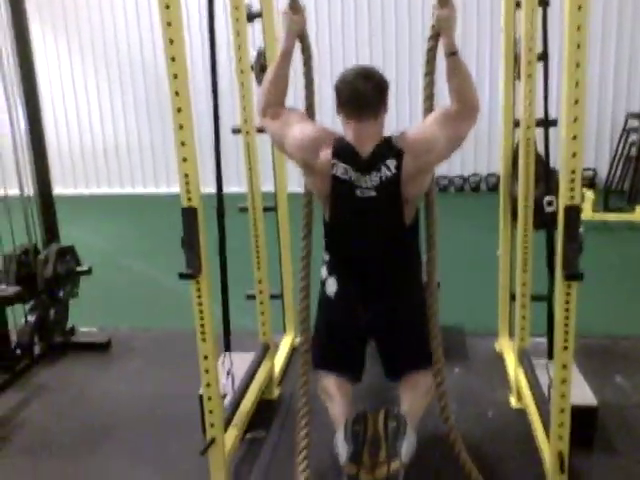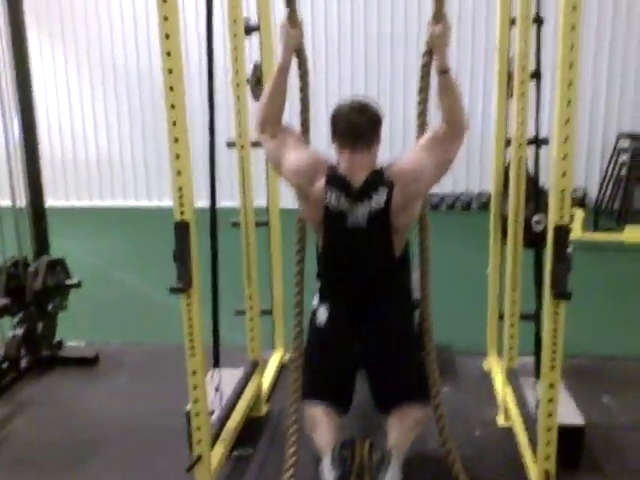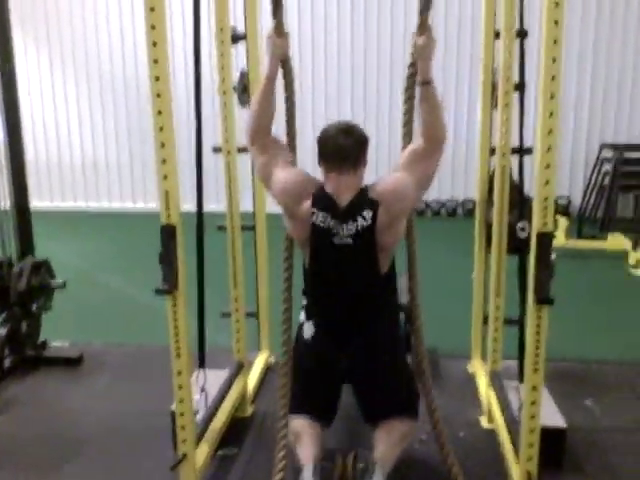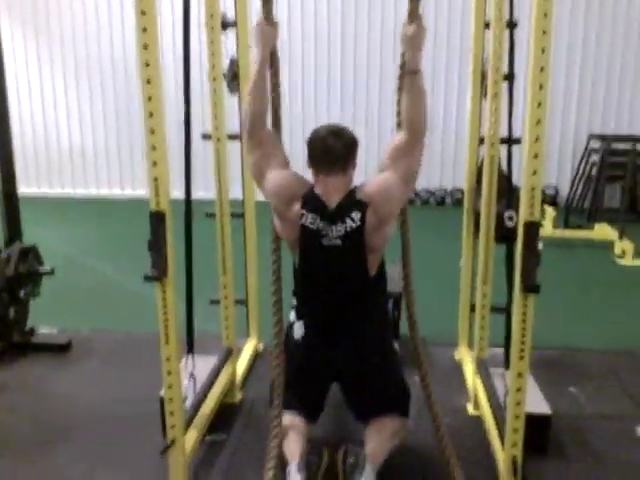
dt=0.1s
person 1, frame 1
left shoulder: (319, 157)
right shoulder: (413, 155)
left elbow: (269, 112)
right elbow: (467, 110)
left wrist: (289, 39)
right wrist: (448, 41)
left hip: (342, 289)
right hip: (400, 293)
left knee: (333, 369)
right knee: (417, 367)
left ankle: (346, 427)
right ankle: (403, 425)
person 1, frame 2
left shoulder: (313, 185)
right shoulder: (404, 186)
left elbow: (267, 128)
right elbow: (454, 129)
left wrist: (286, 54)
right wrist: (441, 60)
left hip: (333, 319)
right hip: (390, 321)
left knee: (319, 401)
right knee: (411, 403)
person 1, frame 3
left shoulder: (300, 203)
right shoulder: (388, 205)
left elbow: (260, 139)
right elbow: (432, 143)
left wrist: (273, 62)
right wrist: (424, 72)
left hip: (318, 336)
right hip: (377, 338)
left knee: (303, 415)
right knee: (399, 415)
person 1, frame 4
left shoulder: (289, 204)
right shoulder: (376, 206)
left elbow: (255, 134)
right elbow: (413, 137)
left wrist: (263, 55)
right wrist: (412, 62)
left hip: (308, 336)
right hip: (366, 340)
left knee: (294, 412)
right knee: (390, 413)
